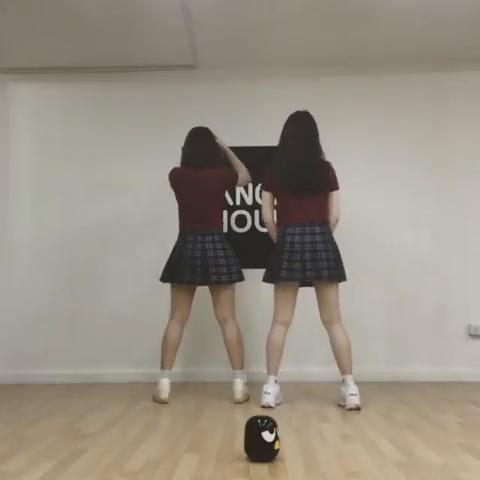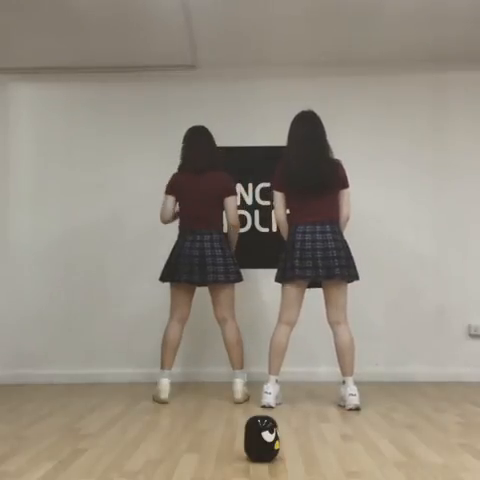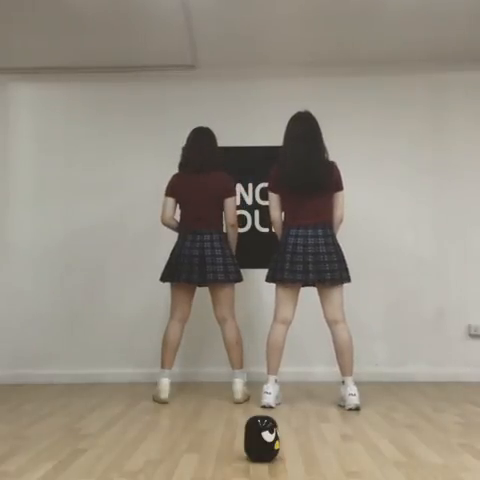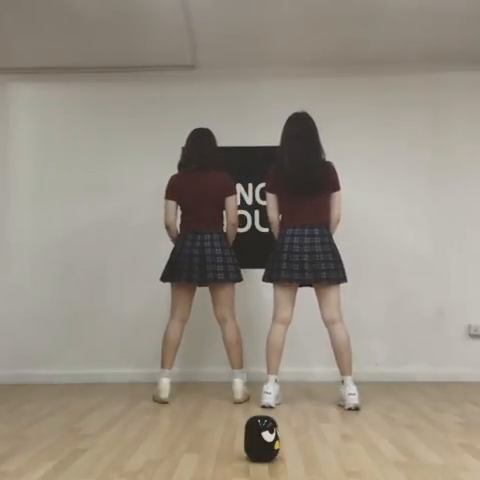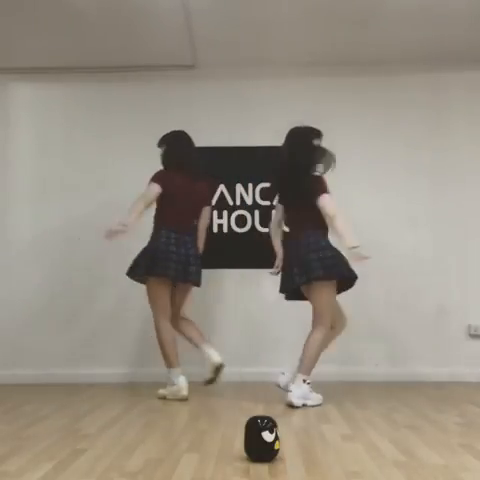
dt=1s
person 1, frame 1
left shoulder: (274, 171)
right shoulder: (325, 169)
left elbow: (267, 217)
right elbow: (334, 216)
left hip: (289, 244)
right hip: (321, 243)
left knee: (280, 322)
right knee: (333, 321)
left ankle: (271, 388)
right ankle: (350, 388)
person 1, frame 2
left shoulder: (284, 171)
right shoulder: (335, 168)
left elbow: (280, 215)
right elbow: (345, 212)
left hip: (299, 243)
right hip: (332, 242)
left knee: (286, 321)
right knee: (339, 321)
left ankle: (271, 386)
right ankle: (349, 388)
person 1, frame 3
left shoulder: (279, 173)
right shoulder: (331, 170)
left elbow: (275, 217)
right elbow: (338, 215)
left hip: (292, 244)
right hip: (325, 244)
left knee: (281, 320)
right knee: (337, 320)
left ankle: (271, 387)
right ankle: (349, 388)
person 1, frame 4
left shoulder: (276, 173)
right shoulder: (327, 170)
left elbow: (273, 217)
right elbow: (335, 216)
left hip: (288, 244)
right hip: (321, 244)
left knee: (280, 320)
right knee: (334, 319)
left ankle: (271, 387)
right ankle: (349, 387)
person 1, frame 5
left shoulder: (289, 182)
right shoulder: (314, 179)
left elbow: (275, 223)
right elbow: (331, 213)
left wrist: (280, 255)
right wrist: (351, 244)
left hip: (300, 253)
right hip: (312, 250)
left knee: (334, 320)
right knee: (325, 322)
left ankle: (294, 375)
right ankle: (300, 385)
person 2, frame 1
left shoulder: (177, 175)
right shoulder: (221, 175)
right elbow: (246, 177)
left wrist: (189, 153)
right wrist: (226, 149)
left hip: (186, 248)
right hip: (216, 248)
left knee: (177, 319)
right knee: (227, 319)
left ankle: (164, 384)
right ankle: (239, 385)
person 2, frame 2
left shoulder: (177, 180)
right shoulder: (223, 180)
left elbow: (165, 217)
right elbow: (234, 222)
right wrist: (230, 248)
left hip: (186, 248)
right hip: (216, 247)
left knee: (177, 318)
right knee: (227, 319)
left ankle: (164, 384)
right ankle: (239, 385)
person 2, frame 3
left shoulder: (177, 180)
right shoulder: (224, 181)
left elbow: (166, 218)
right elbow: (231, 223)
right wrist: (231, 253)
left hip: (186, 248)
right hip: (216, 246)
left knee: (177, 318)
right knee: (226, 318)
left ankle: (164, 383)
right ankle: (239, 384)
person 2, frame 4
left shoulder: (176, 181)
right shoulder: (224, 180)
left elbow: (169, 223)
right elbow: (232, 221)
left hip: (186, 248)
right hip: (216, 246)
left knee: (177, 318)
right knee: (226, 318)
left ankle: (164, 383)
right ankle: (239, 384)
person 2, frame 5
left shoulder: (165, 176)
right shoulder: (202, 185)
left elbow: (145, 199)
right elbow: (202, 228)
left wrist: (126, 223)
right wrist: (194, 257)
left hip: (163, 248)
right hip: (186, 250)
left knee: (162, 319)
right knee: (176, 316)
left ankle: (178, 382)
right ankle: (212, 354)
